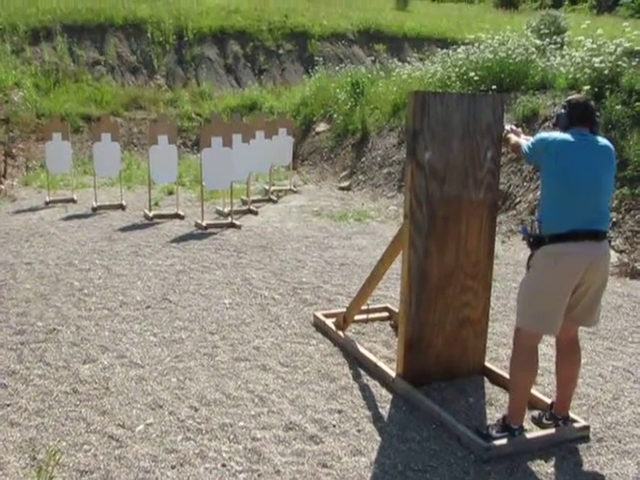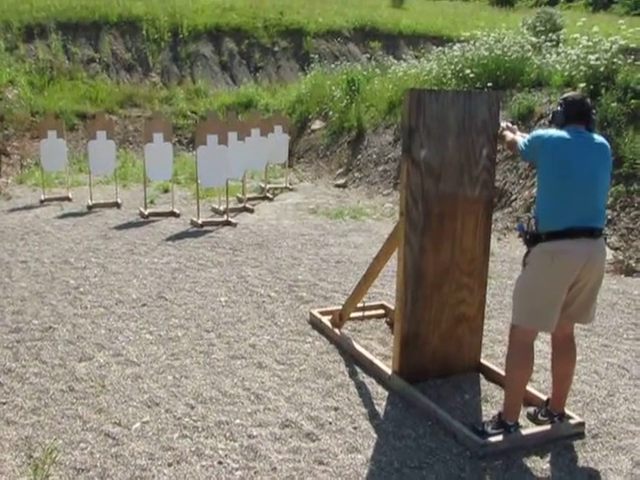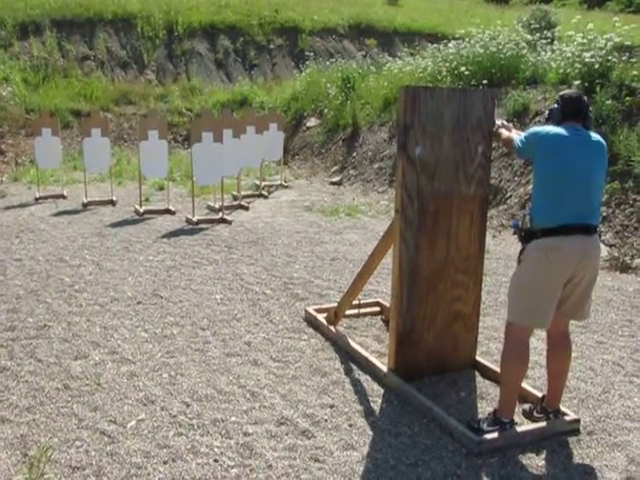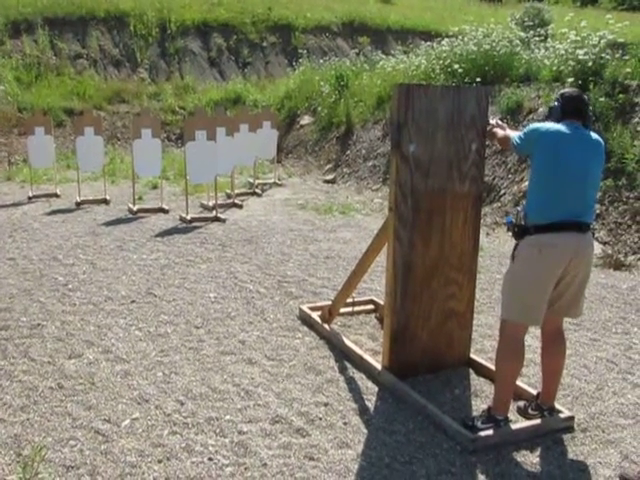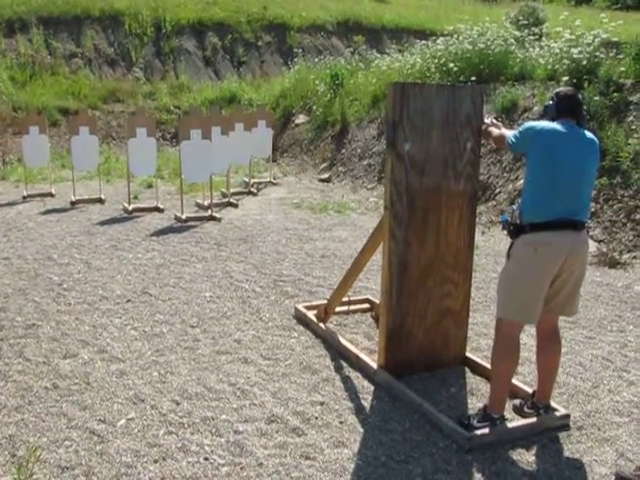
dt=0.3s
person 1, frame 1
left shoulder: (551, 143)
right shoulder: (605, 150)
left elbow: (521, 148)
left wrist: (511, 136)
right wrist: (524, 137)
left hip: (558, 252)
right hip: (597, 252)
left knee: (526, 338)
right knee: (568, 335)
left ankle: (513, 423)
right ankle: (560, 413)
person 1, frame 2
left shoulder: (548, 140)
right shoulder: (601, 147)
left elbow: (517, 145)
left wrist: (507, 133)
right wrist: (520, 133)
left hip: (555, 249)
right hip: (593, 249)
left knee: (522, 335)
right knee: (564, 331)
left ankle: (508, 420)
right ankle: (555, 410)
person 1, frame 3
left shoulder: (544, 137)
right shoulder: (598, 145)
left elbow: (512, 143)
left wrist: (502, 131)
right wrist: (514, 131)
left hip: (549, 246)
right hip: (588, 246)
left knee: (517, 332)
right knee: (559, 328)
left ankle: (504, 416)
right ankle: (551, 406)
person 1, frame 4
left shoulder: (543, 133)
right shoulder: (596, 145)
left elbow: (508, 142)
left wrist: (496, 130)
right wrist: (508, 130)
left hip: (542, 243)
right hip: (581, 243)
left knee: (512, 329)
right knee: (552, 325)
left ankle: (498, 414)
right ankle: (545, 404)
person 1, frame 5
left shoulder: (538, 132)
right shoulder: (590, 143)
left elbow: (503, 140)
left wrist: (490, 129)
right wrist: (502, 129)
left hip: (537, 241)
right hip: (576, 241)
left knee: (507, 327)
right knee: (548, 323)
left ankle: (494, 412)
right ankle: (541, 402)
